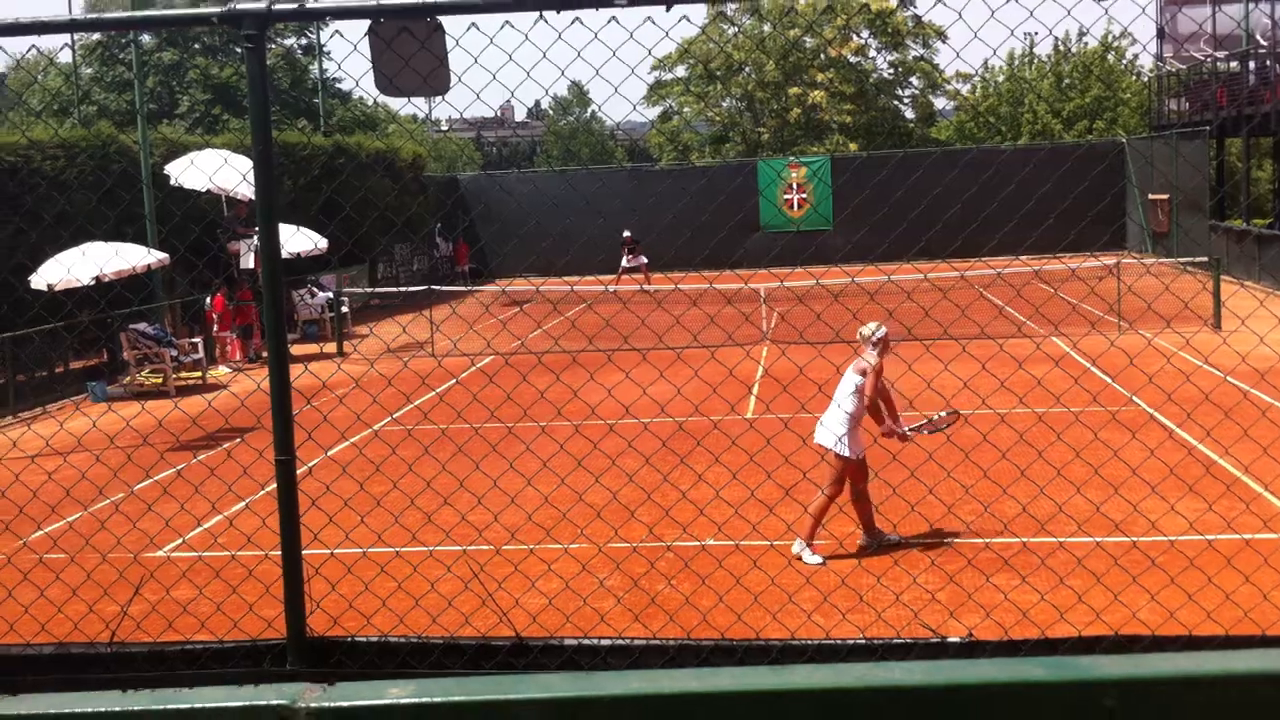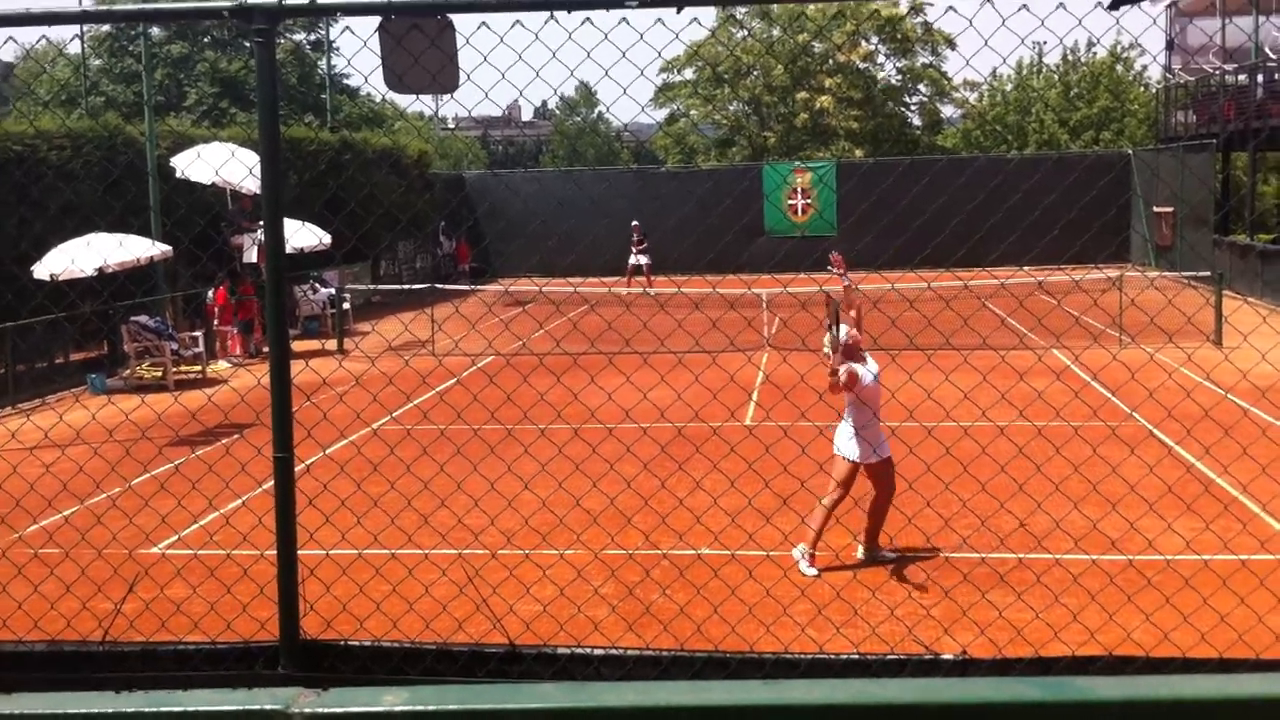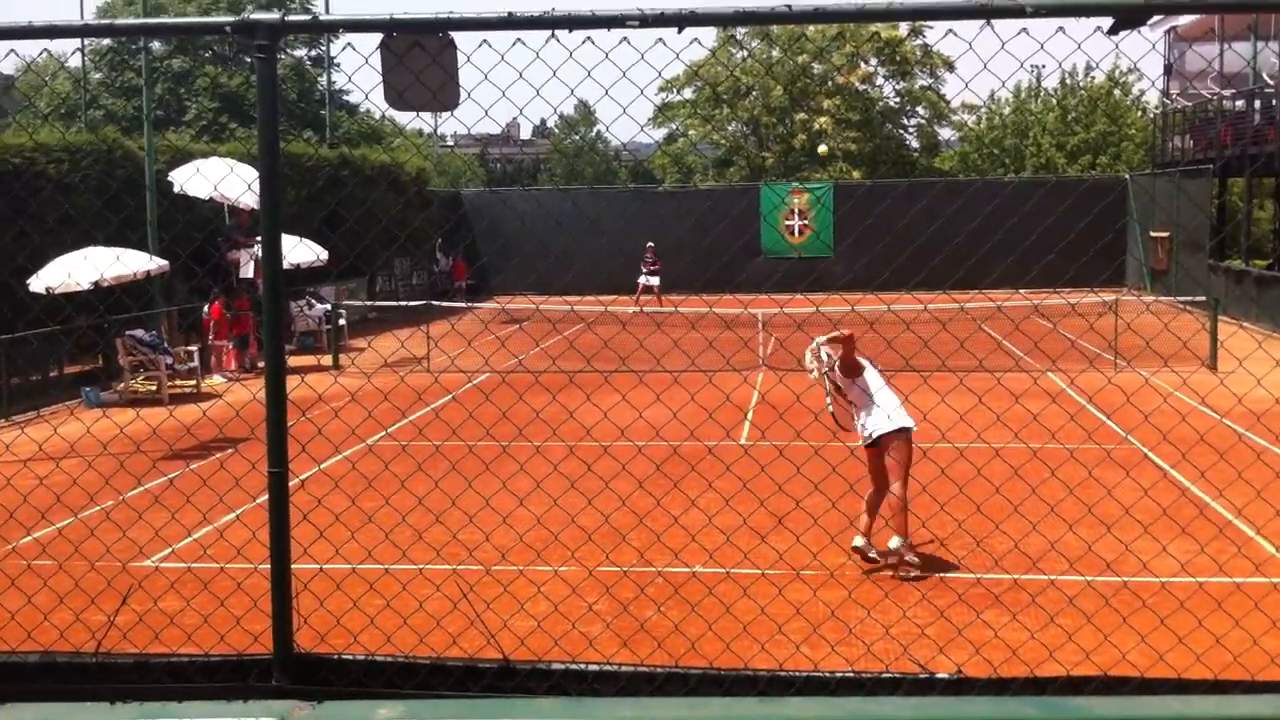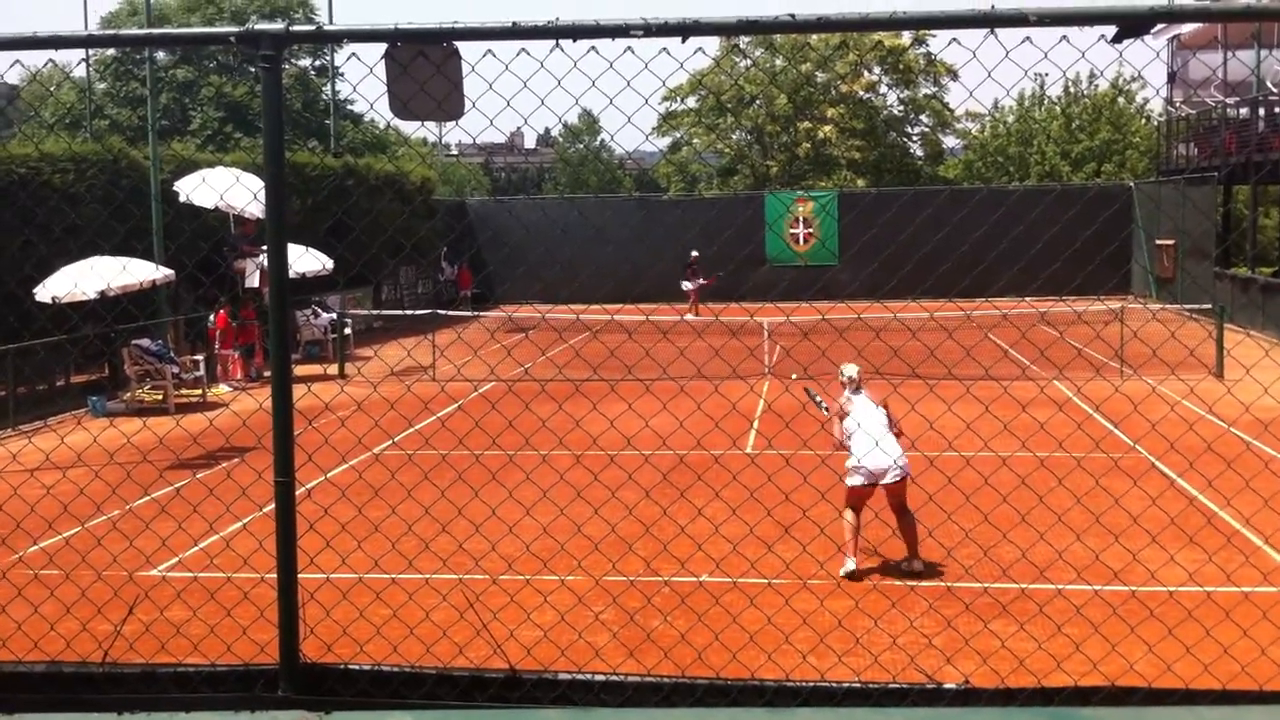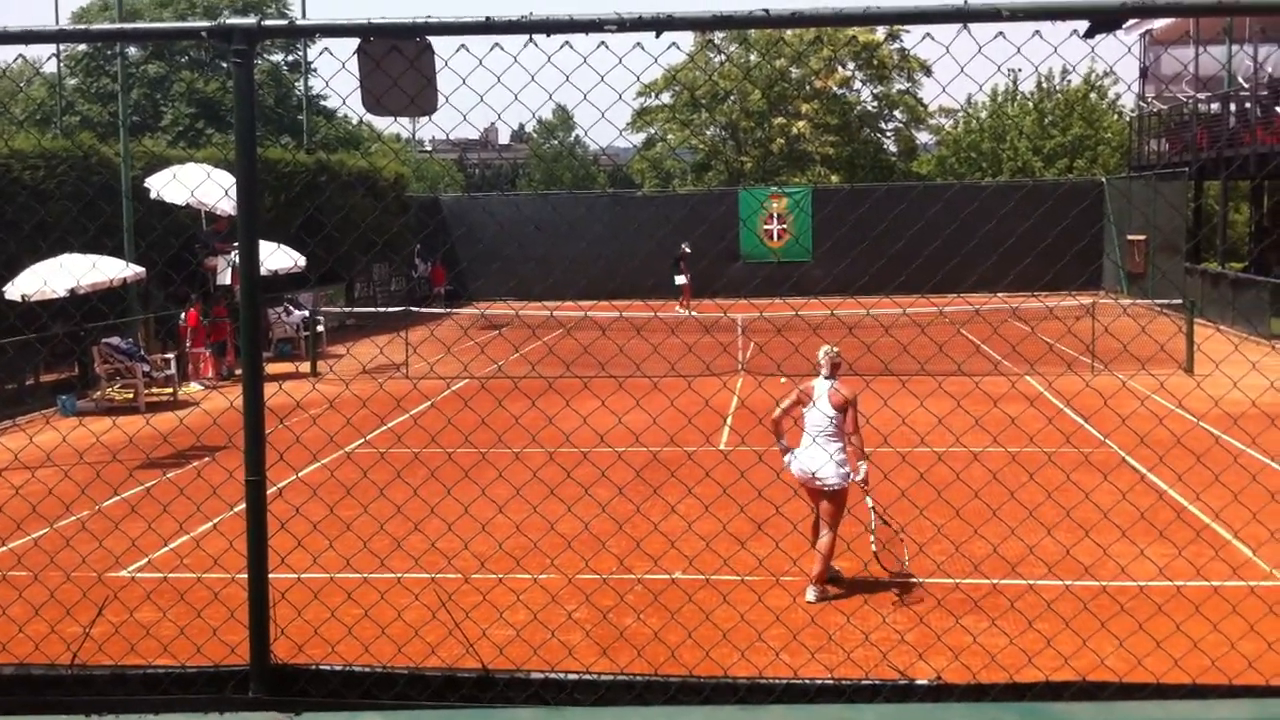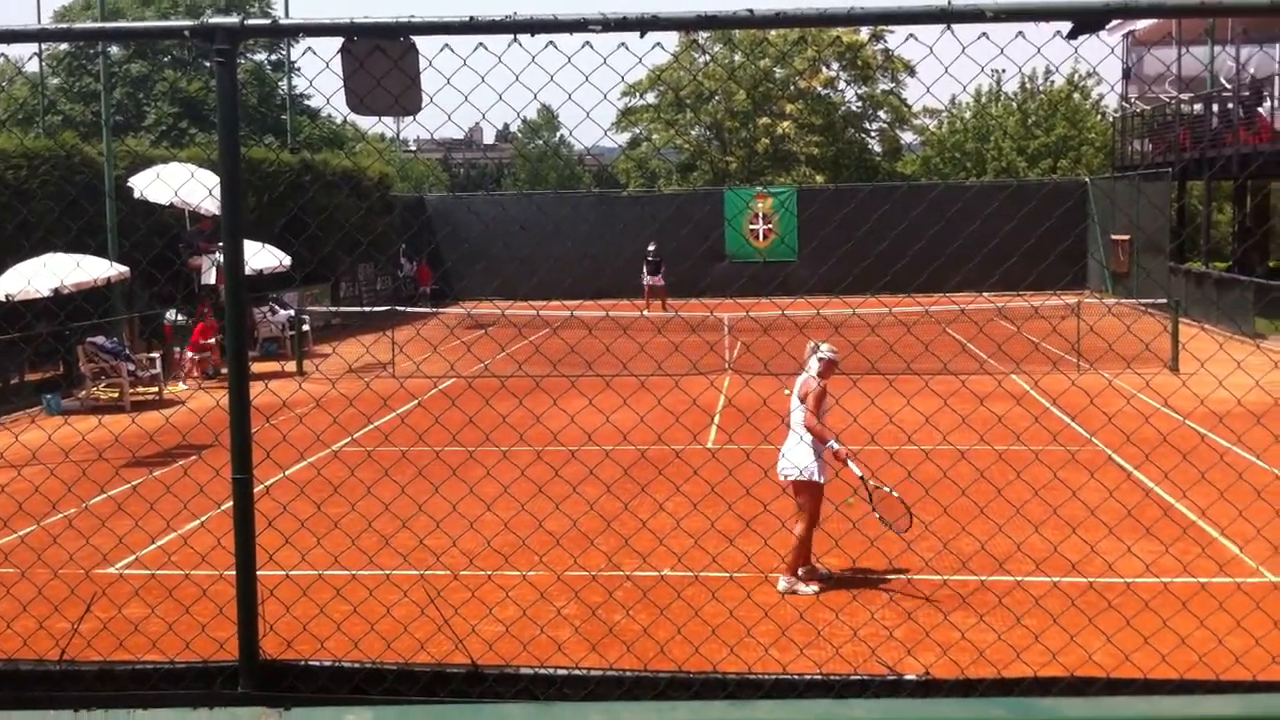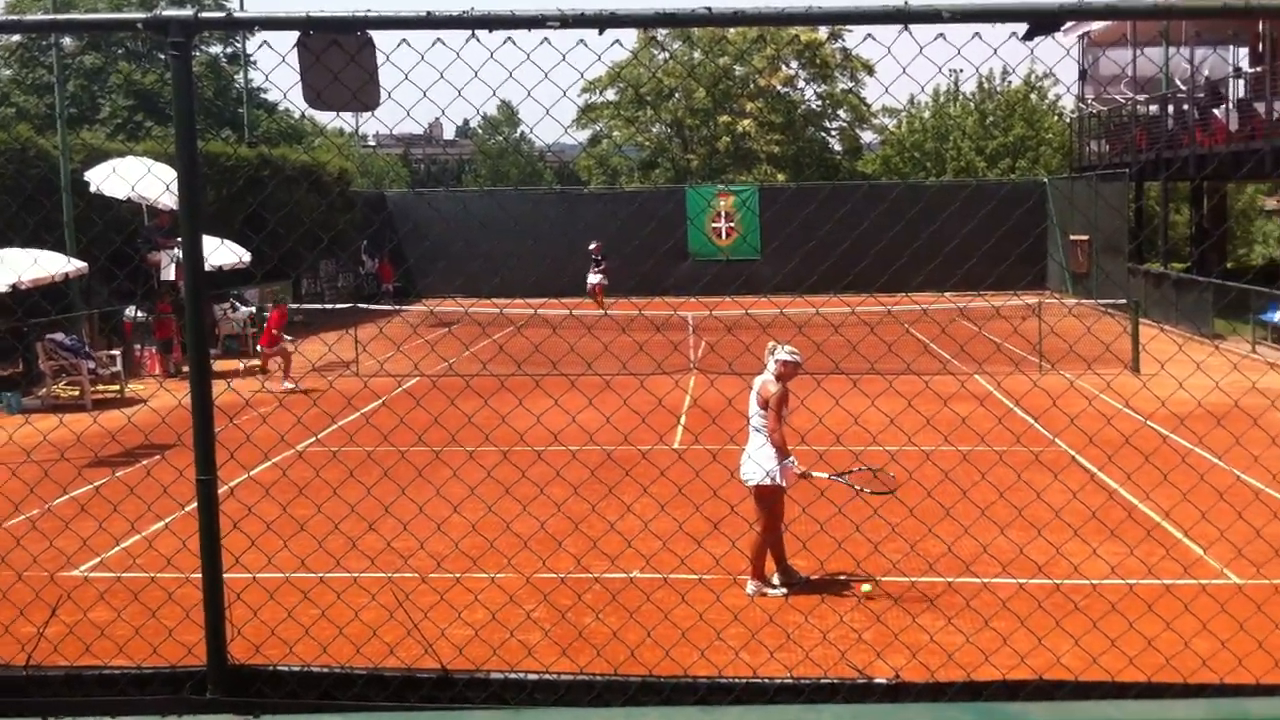
dt=0.7s
person 1, frame 1
left shoulder: (870, 362)
right shoulder: (873, 362)
left elbow: (884, 395)
right elbow: (869, 401)
left wrist: (896, 424)
right wrist: (885, 426)
left hip: (846, 431)
right hip: (838, 431)
left knee: (860, 483)
right knee: (833, 488)
left ankle: (871, 534)
right ankle: (803, 543)
person 1, frame 2
left shoulder: (859, 354)
right shoulder: (849, 370)
left elbow: (855, 308)
right elbow: (834, 389)
left wrist: (845, 278)
right wrist: (834, 377)
left hip: (873, 436)
right hip: (854, 439)
left knee: (887, 490)
right knee: (836, 494)
left ankle: (870, 547)
right ankle: (806, 550)
person 1, frame 3
left shoulder: (836, 376)
right shoulder: (847, 364)
right elbow: (848, 337)
right wrist: (825, 340)
left hip: (871, 428)
right hip: (891, 422)
left knee: (879, 486)
right knee: (898, 484)
left ankle: (862, 538)
right ankle: (900, 541)
person 1, frame 4
left shoulder: (839, 407)
right shoulder: (876, 399)
left elbow: (839, 441)
right elbow: (896, 432)
left wrist: (851, 445)
left hip: (864, 466)
right hip: (893, 460)
left knee: (851, 509)
right knee: (901, 508)
left ankle: (850, 560)
right ankle: (914, 560)
person 1, frame 5
left shoulder: (805, 389)
right shoulder: (846, 393)
left elbow: (776, 416)
right elbow: (853, 432)
left wrist: (782, 445)
right wrist: (861, 466)
left hip: (805, 462)
right hip: (832, 466)
left knee: (821, 518)
right knee: (829, 528)
left ankle: (821, 569)
right ankle: (815, 587)
person 1, frame 6
left shoulder: (802, 380)
right shoulder: (817, 384)
right elbow: (811, 422)
left wrist: (826, 443)
right wrist: (834, 446)
left hip: (794, 454)
right hip: (806, 458)
left knee: (807, 516)
right knee: (808, 519)
left ankle: (805, 566)
right ankle: (788, 577)
person 1, frame 7
left shoulder: (762, 381)
right shoulder: (775, 389)
right elbow: (774, 432)
right wrist: (792, 463)
left hip: (761, 460)
right hip: (766, 464)
left knee: (774, 521)
right knee: (765, 525)
left ankle: (783, 571)
right ankle: (756, 581)
